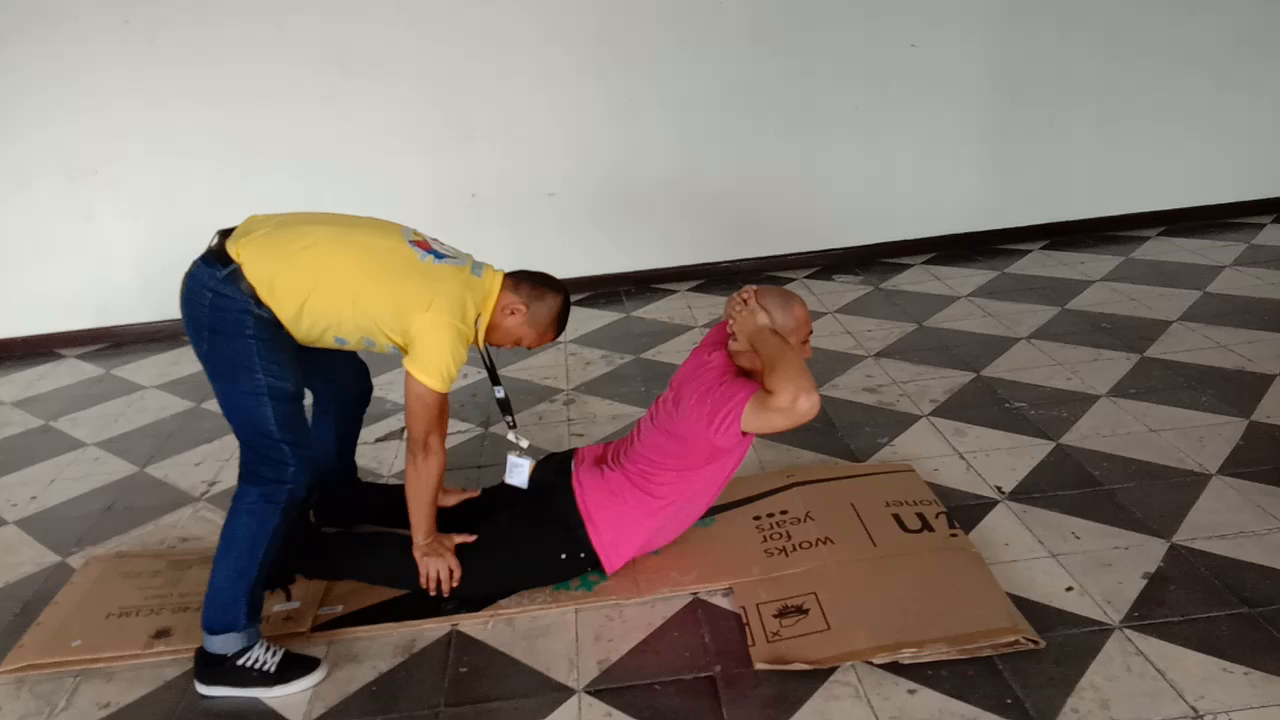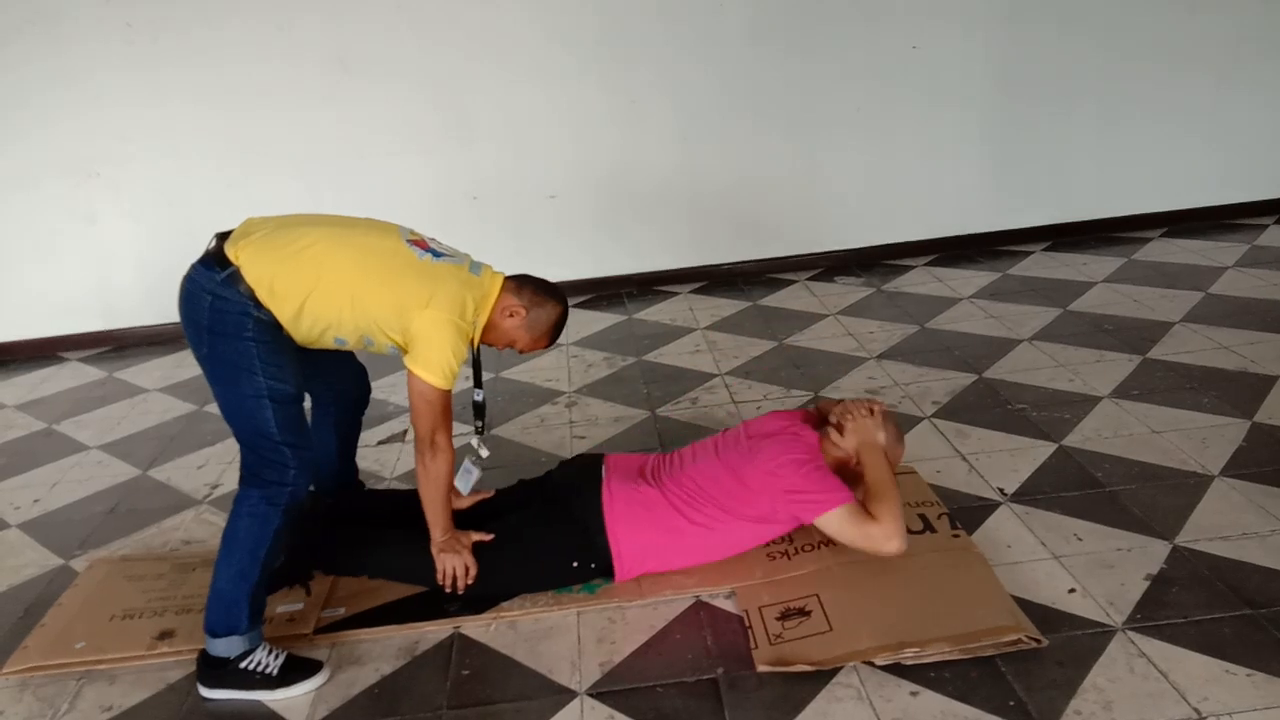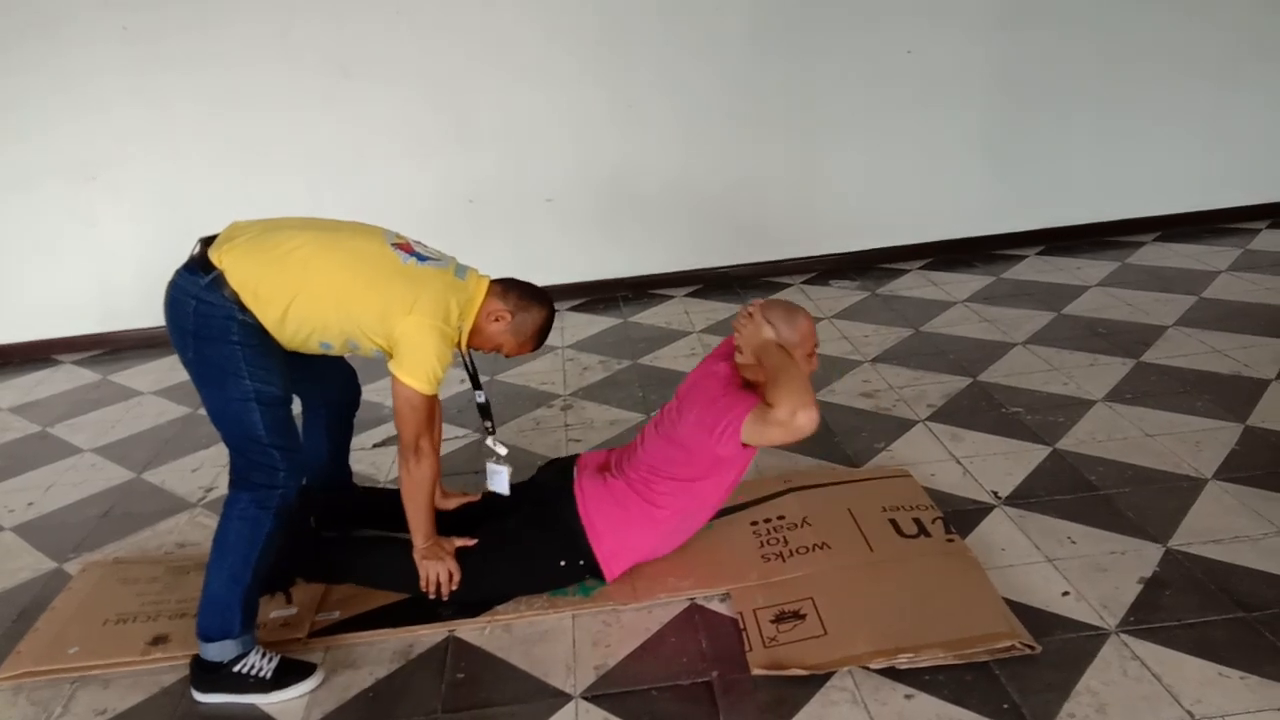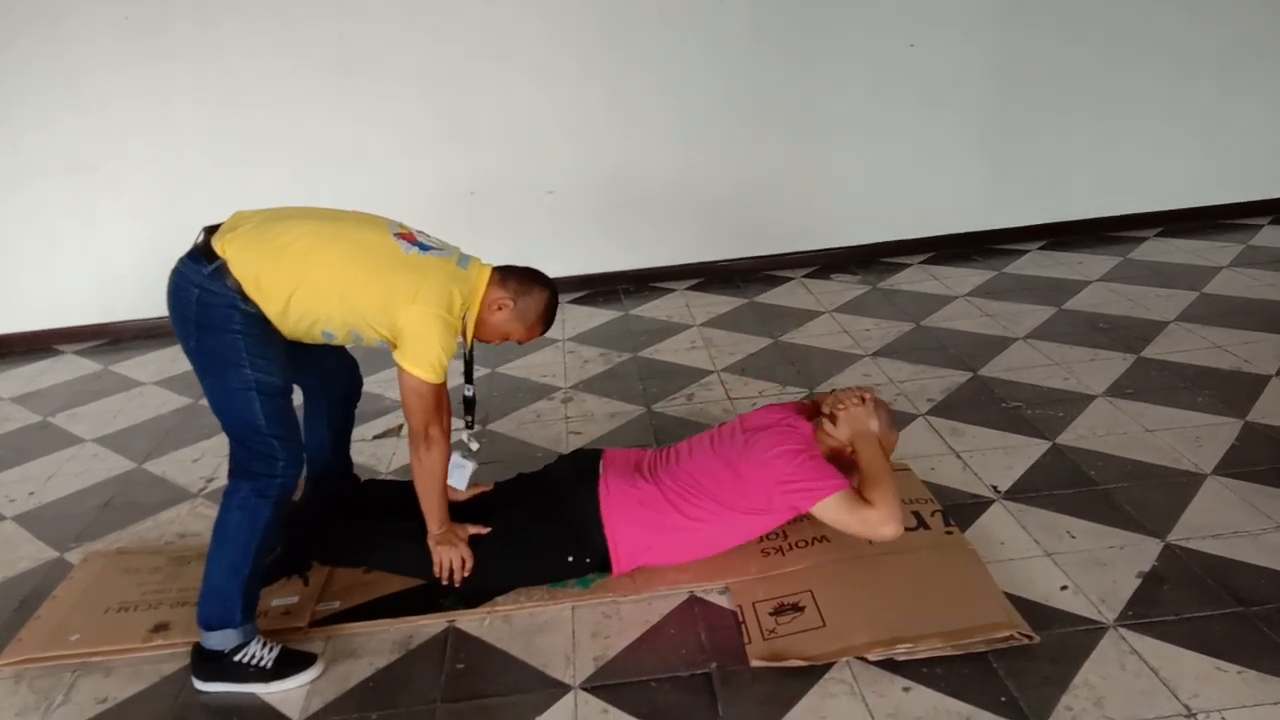
dt=0.5s
person 1, frame 1
left shoulder: (721, 347)
right shoulder: (723, 397)
right elbow: (801, 402)
right wrist: (763, 330)
left hip: (572, 479)
right hip: (577, 532)
left knee: (446, 518)
left ankle: (325, 501)
right ankle: (297, 552)
person 1, frame 2
left shoulder: (797, 422)
right shoulder: (801, 470)
right elbow: (888, 536)
left wrist: (841, 419)
right wrist: (870, 449)
left hip: (595, 482)
right hip: (593, 539)
left knee: (457, 521)
left ankle: (322, 512)
right ankle: (309, 547)
person 1, frame 3
left shoulder: (726, 362)
right shoulder: (728, 408)
right elbow: (799, 417)
right wrist: (766, 345)
left hip: (571, 487)
right hip: (577, 543)
left knee: (451, 521)
left ankle: (313, 509)
right ankle: (292, 554)
person 1, frame 4
left shoulder: (791, 416)
right shoulder: (796, 461)
right elbow: (884, 521)
left wrist: (836, 408)
right wrist: (866, 436)
left hip: (594, 477)
right hip: (593, 534)
left knee: (457, 513)
left ankle: (325, 504)
right ankle: (311, 536)
person 2, frame 1
left shoulder: (468, 282)
right shoulder: (447, 320)
left elbow: (432, 405)
right elbow: (424, 443)
left wrist: (436, 491)
right wrist: (425, 541)
left hip: (256, 264)
right hip: (230, 301)
left knee: (346, 386)
right knee: (280, 471)
right ankle: (227, 649)
person 2, frame 2
left shoulder: (466, 283)
right shoulder: (446, 318)
left elbow: (436, 402)
right elbow: (432, 441)
left wrist: (443, 492)
right wrist: (443, 538)
left hip: (250, 272)
right hip: (231, 304)
left knee: (344, 389)
right knee: (283, 471)
right ankle: (229, 651)
person 2, frame 3
left shoulder: (454, 287)
right shoulder: (431, 323)
left elbow: (426, 403)
right elbow: (415, 446)
left wrist: (434, 493)
right wrist: (425, 544)
left hip: (240, 274)
right hip: (215, 307)
left knee: (335, 392)
right knee: (273, 474)
right ankle: (223, 656)
person 2, frame 4
left shoulder: (454, 275)
right shoulder: (434, 312)
left elbow: (434, 394)
right elbow: (426, 433)
left wrist: (443, 485)
right wrist: (439, 530)
left hip: (242, 263)
right hip: (217, 296)
left knee: (336, 382)
right knee: (272, 464)
right ankle: (223, 645)
